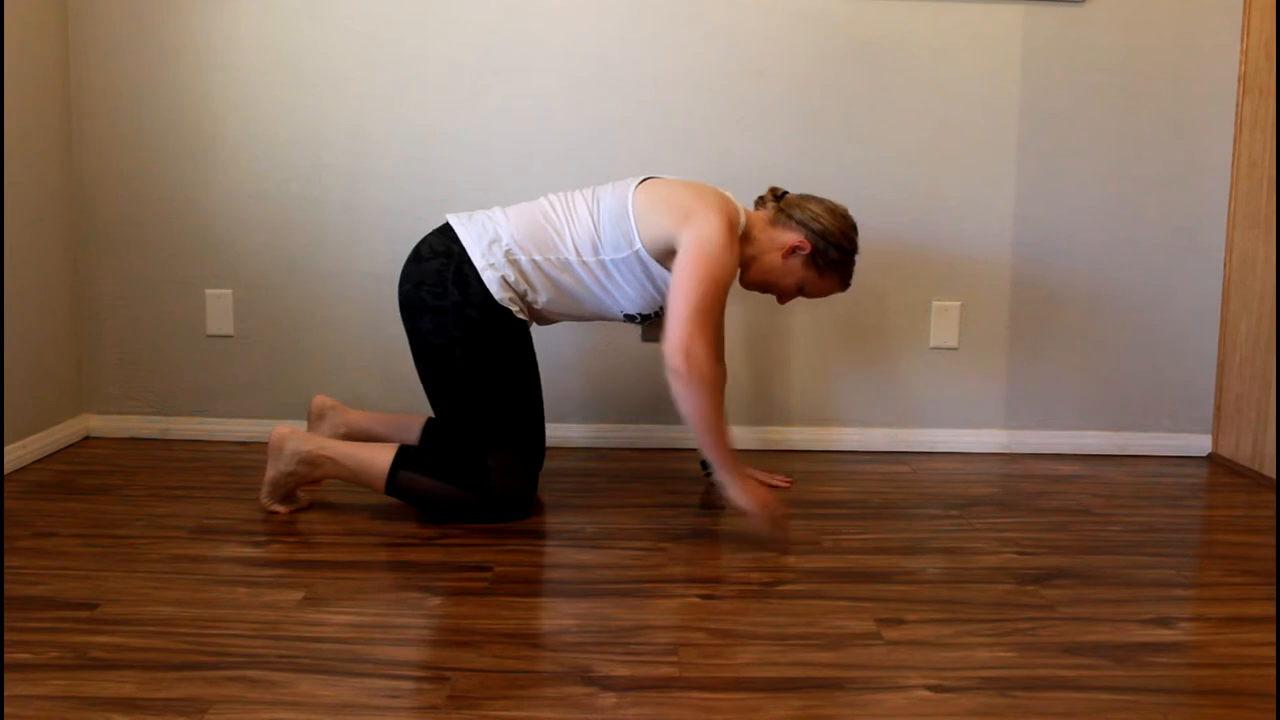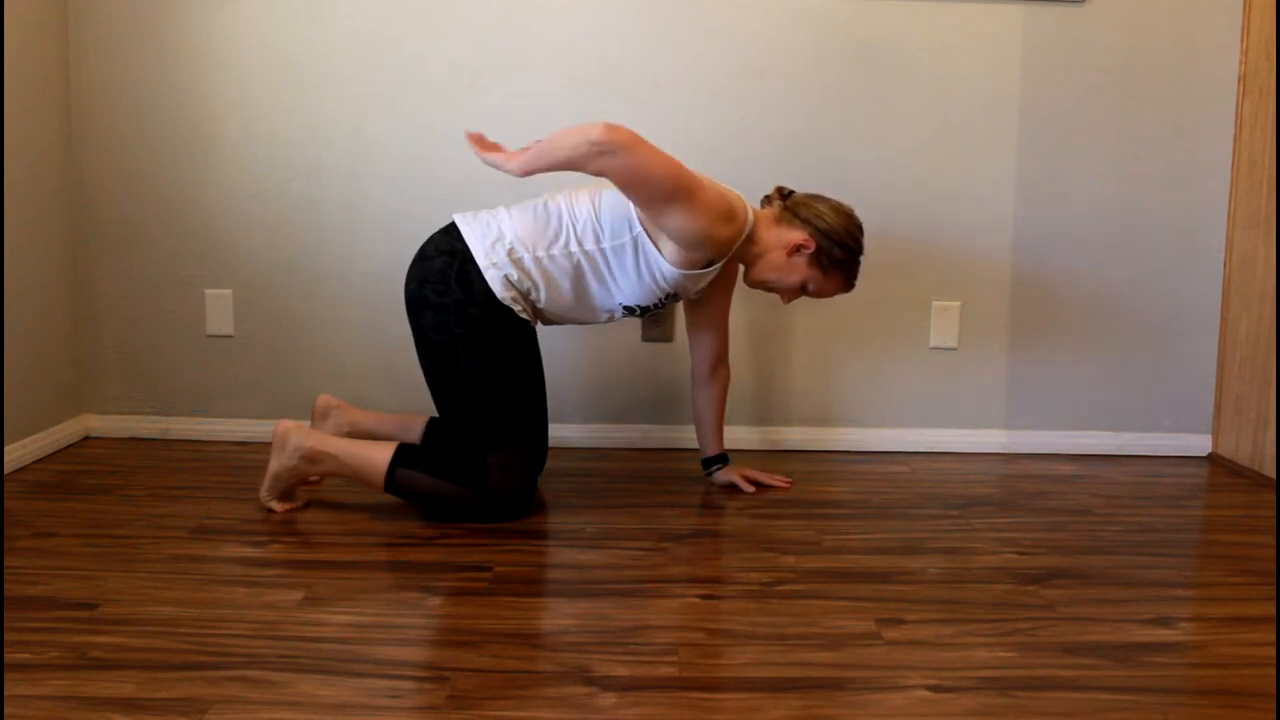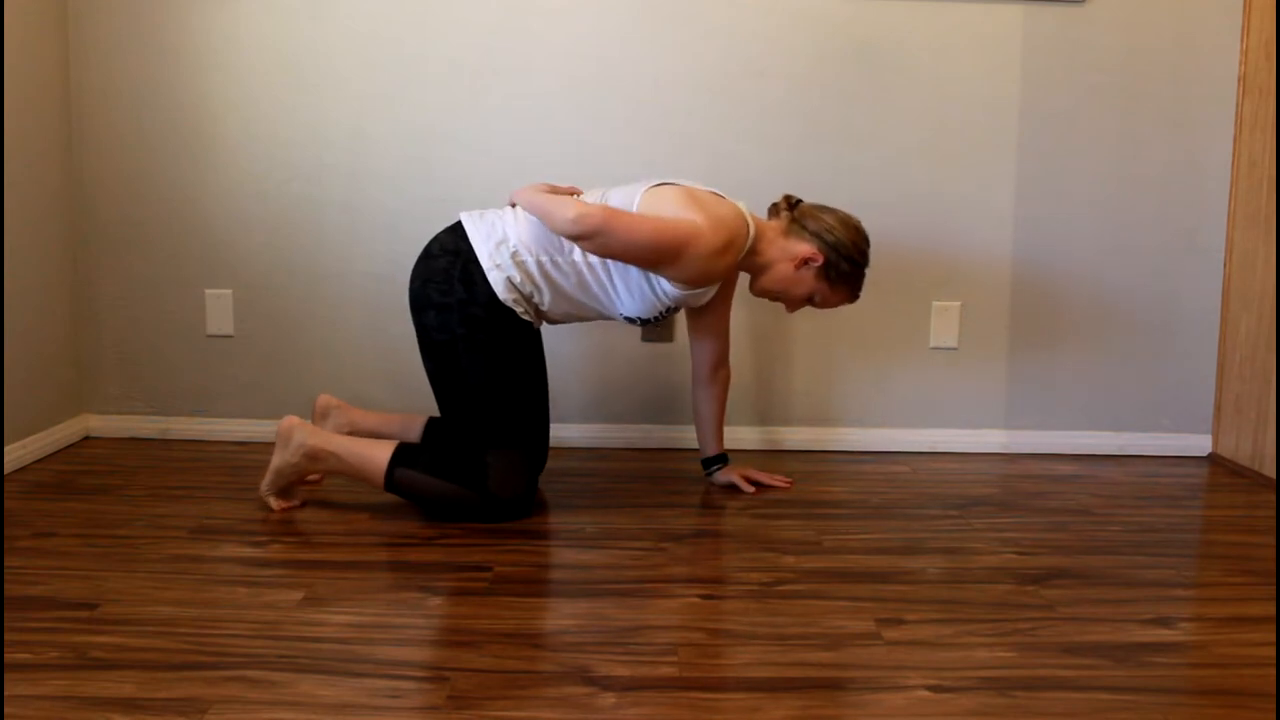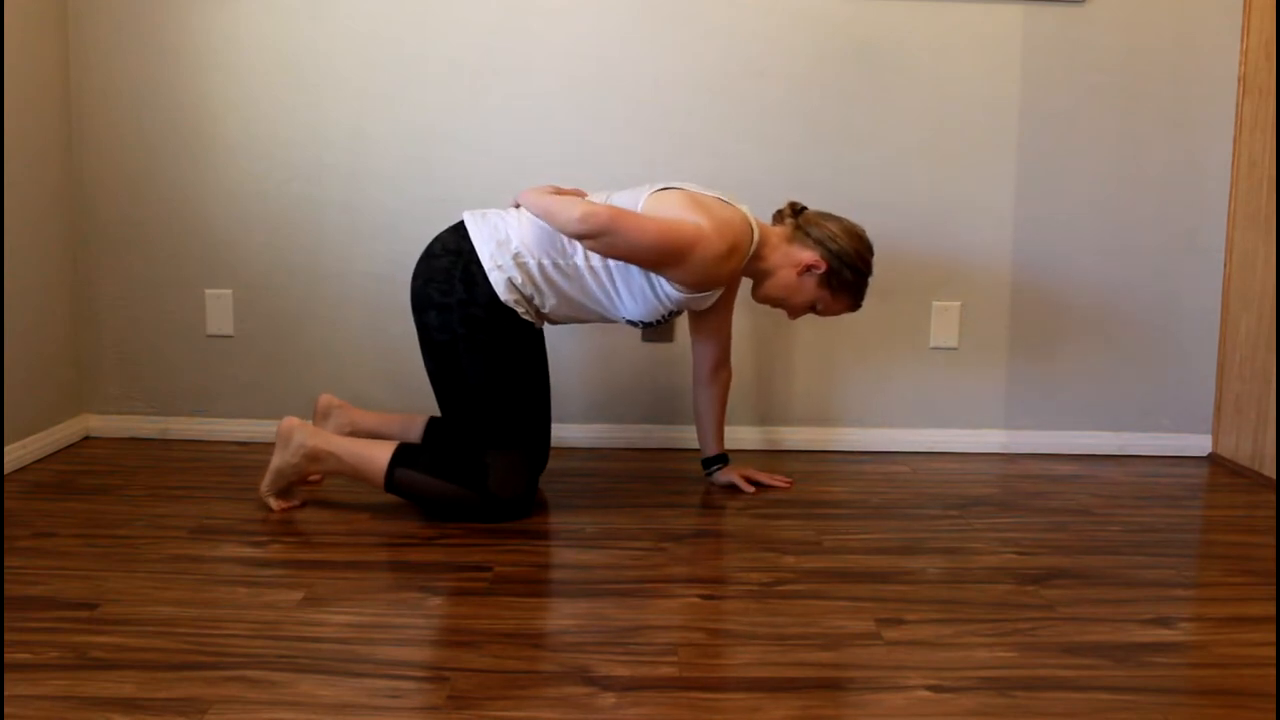
dt=0.5s
person 1, frame 1
left shoulder: (712, 246)
right shoulder: (714, 233)
left elbow: (706, 360)
right elbow: (683, 362)
left wrist: (718, 464)
right wrist: (730, 476)
left hip: (477, 283)
right hip: (457, 283)
left knee: (514, 454)
right knee: (504, 490)
left ankle: (344, 423)
right ankle: (309, 454)
person 1, frame 2
left shoulder: (720, 255)
right shoulder: (711, 224)
left elbow: (710, 362)
right elbow: (606, 140)
left wrist: (717, 460)
right wrist: (516, 163)
left hip: (491, 287)
right hip: (463, 280)
left knee: (519, 454)
right knee: (502, 492)
left ankle: (347, 422)
right ankle: (312, 449)
person 1, frame 3
left shoulder: (724, 257)
right shoulder: (712, 244)
left elbow: (710, 362)
right elbow: (587, 223)
left wrist: (716, 461)
right wrist: (530, 196)
left hip: (495, 286)
right hip: (466, 282)
left knee: (517, 456)
right knee: (503, 491)
left ankle: (345, 421)
right ankle: (314, 446)
person 1, frame 4
left shoulder: (725, 265)
right shoulder: (718, 247)
left elbow: (712, 363)
right elbow: (591, 222)
left wrist: (716, 460)
right wrist: (534, 199)
left hip: (499, 289)
right hip: (468, 282)
left knee: (520, 456)
right knee: (504, 492)
left ankle: (347, 420)
right ankle: (315, 447)
